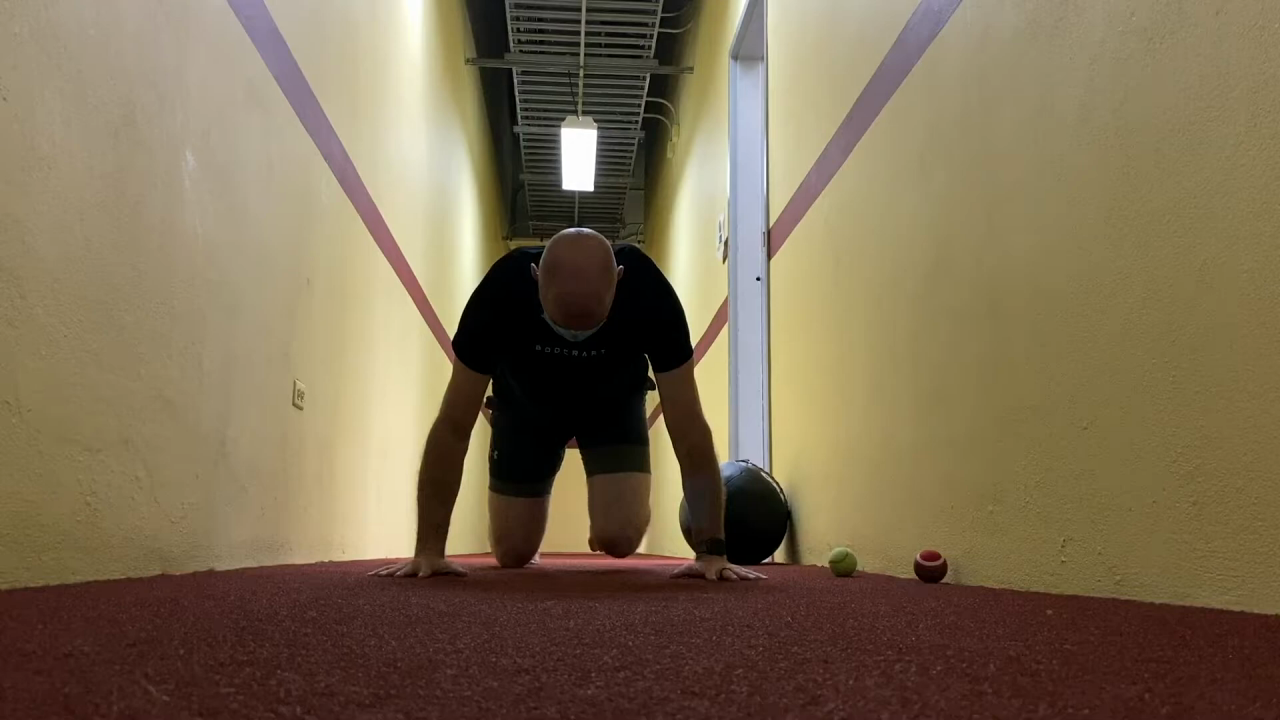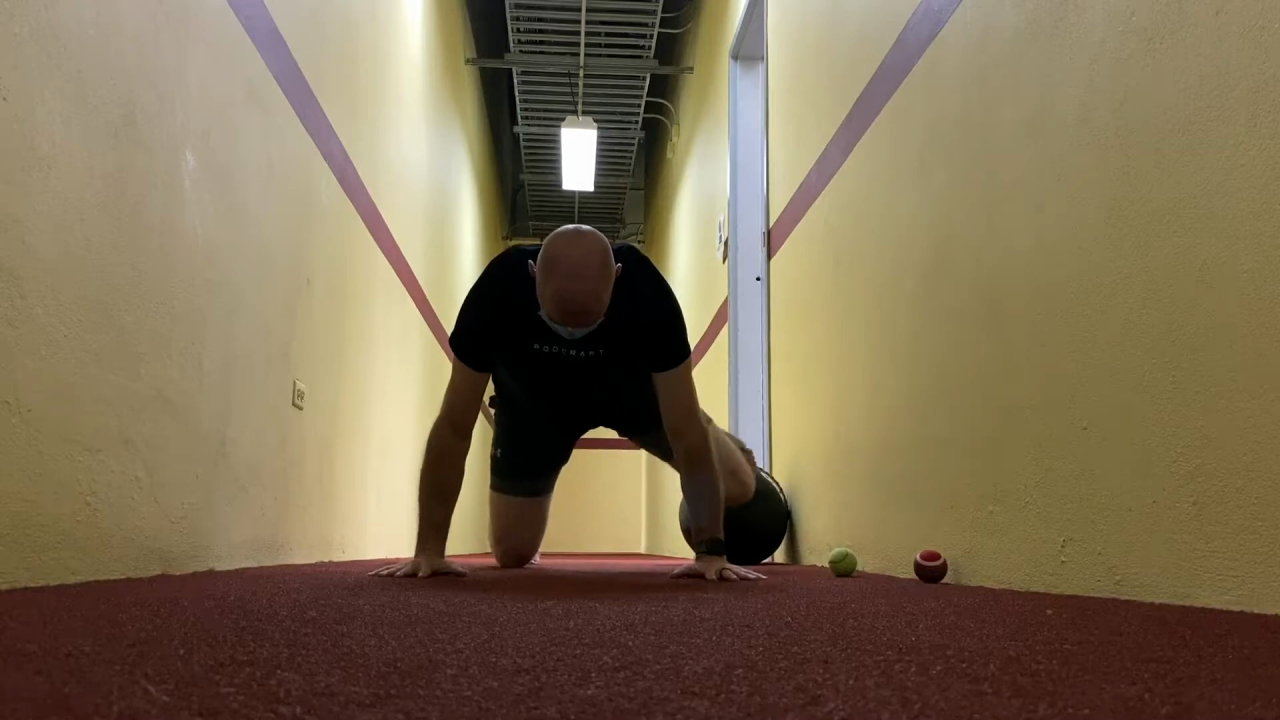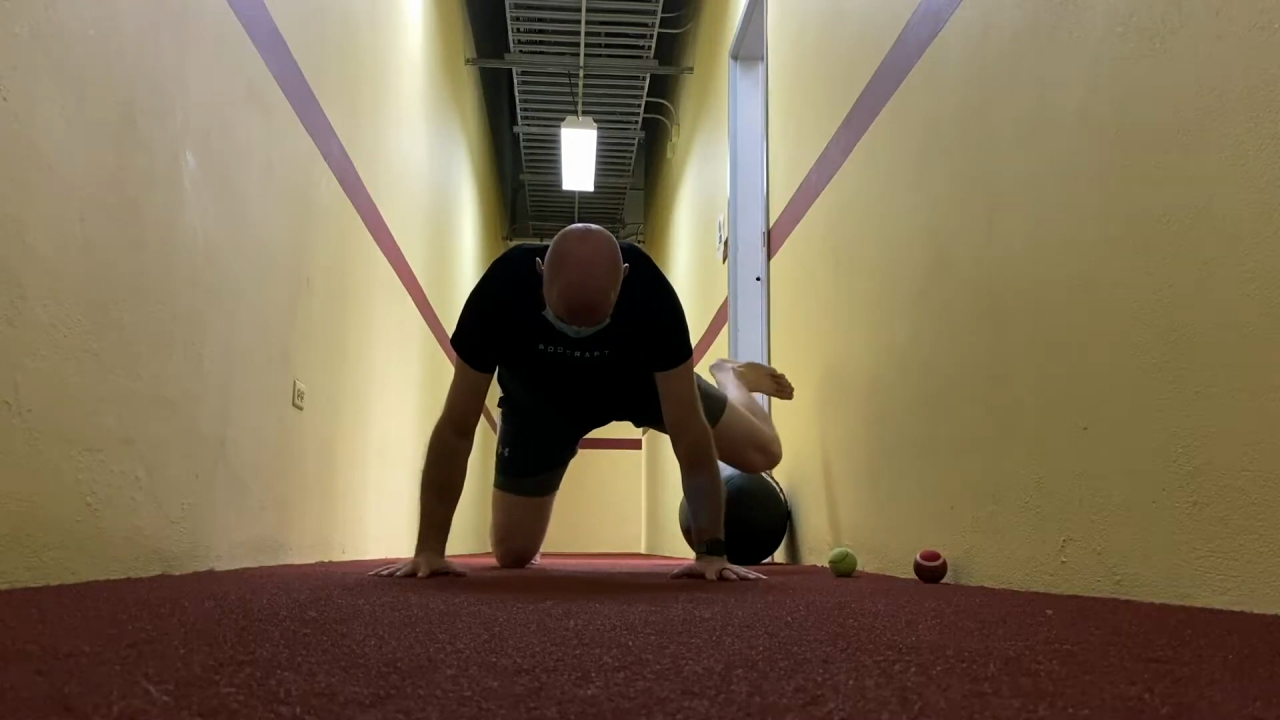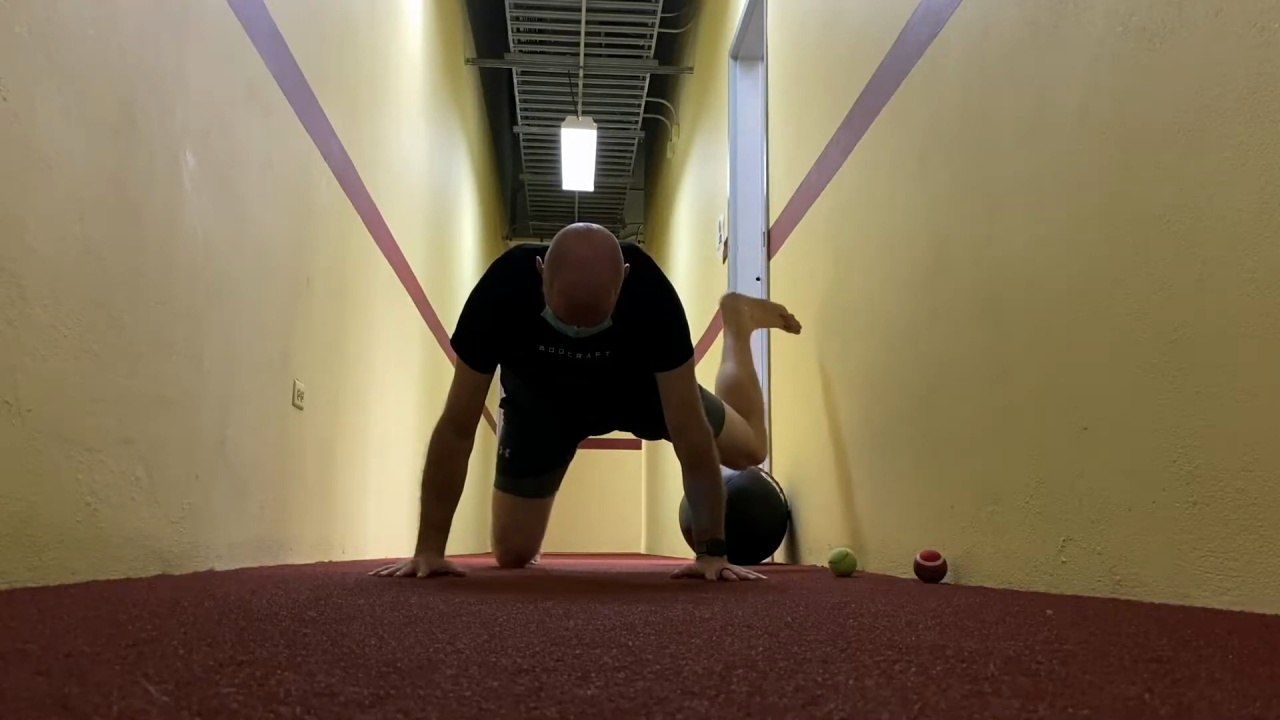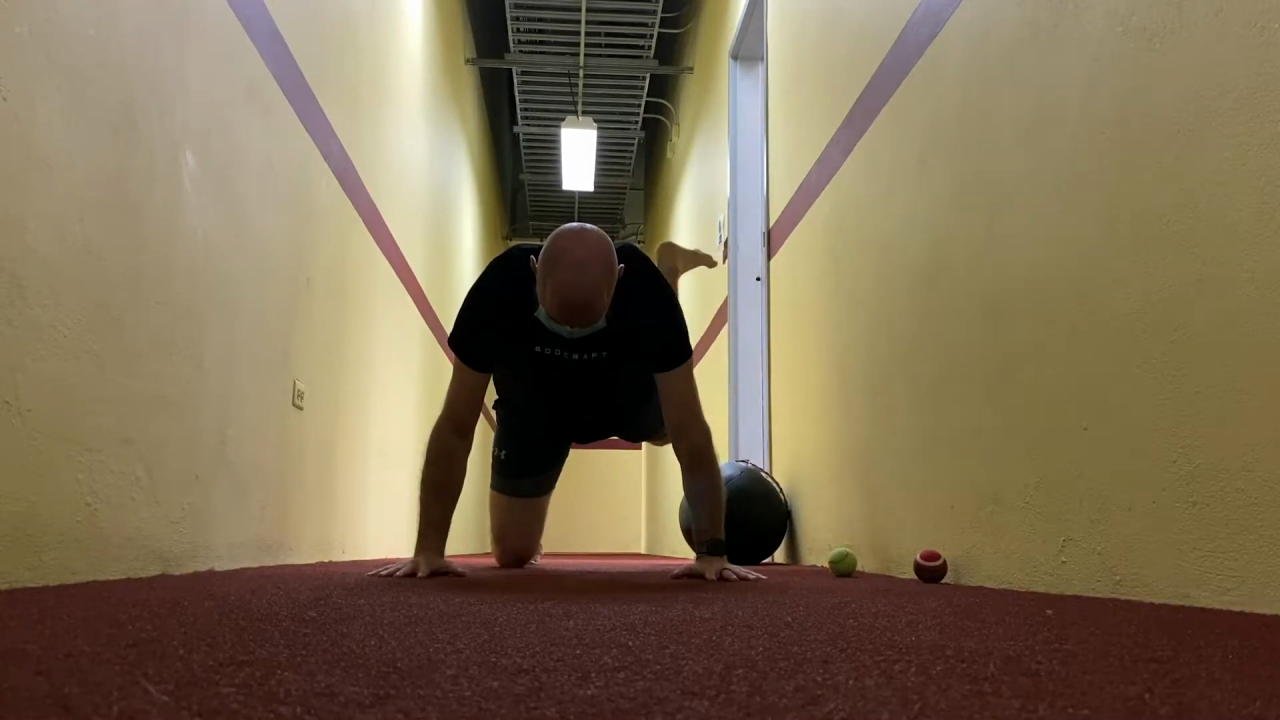
dt=0.5s
person 1, frame 1
left shoulder: (648, 290)
right shoulder: (503, 288)
left elbow: (688, 426)
right elbow: (454, 427)
left wrist: (711, 551)
right wrist: (429, 550)
left hip: (614, 398)
right hip: (527, 401)
left knee: (619, 539)
right knee: (512, 553)
left ankle: (608, 485)
person 1, frame 2
left shoulder: (646, 289)
right shoulder: (500, 287)
left elbow: (686, 425)
right elbow: (454, 426)
left wrist: (712, 551)
right wrist: (429, 549)
left hip: (627, 387)
right hip: (533, 401)
left knee: (740, 489)
right knee: (513, 553)
person 1, frame 3
left shoulder: (649, 290)
right shoulder: (503, 286)
left elbow: (689, 430)
right elbow: (457, 427)
left wrist: (710, 550)
right wrist: (429, 548)
left hip: (635, 380)
right hip: (539, 400)
left knee: (763, 452)
right knee: (513, 553)
left ankle: (728, 378)
person 1, frame 4
left shoulder: (650, 290)
right shoulder: (503, 288)
left elbow: (690, 430)
right elbow: (457, 428)
left wrist: (711, 551)
right wrist: (430, 549)
left hip: (635, 387)
right hip: (541, 403)
left knee: (749, 449)
right knee: (512, 554)
left ankle: (737, 318)
person 1, frame 5
left shoulder: (646, 289)
right shoulder: (500, 287)
left elbow: (688, 428)
right elbow: (456, 428)
left wrist: (711, 550)
right wrist: (429, 549)
left hip: (623, 396)
right hip: (532, 408)
left knee: (662, 430)
right knee: (512, 555)
